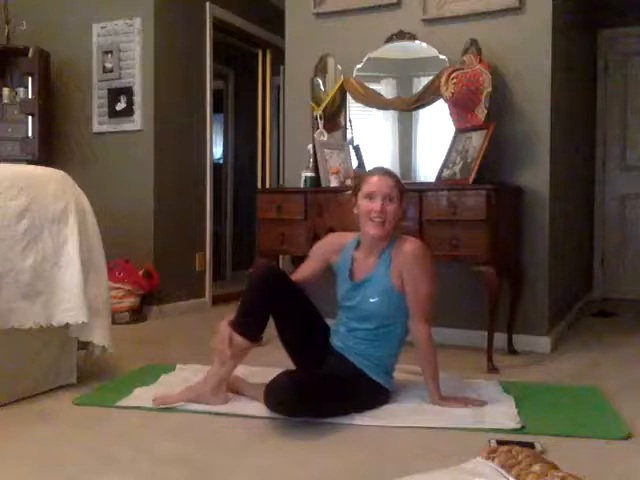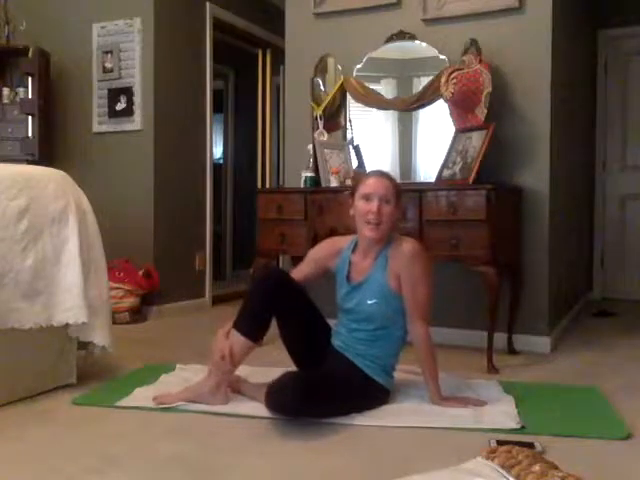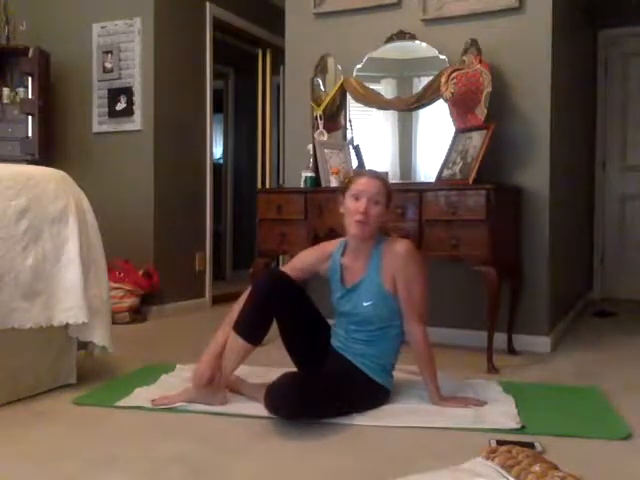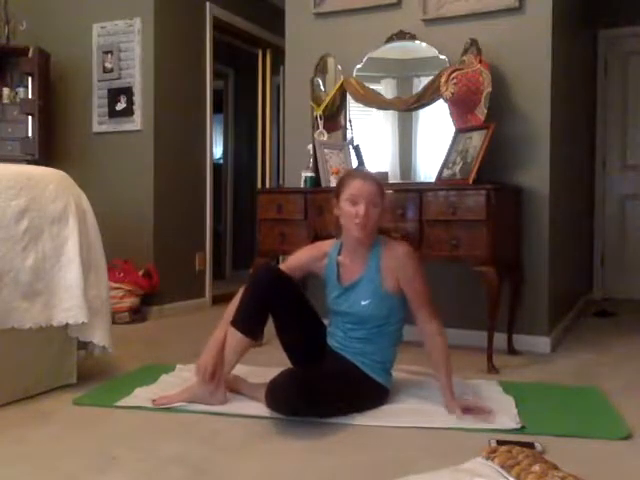
dt=0.7s
person 1, frame 1
left shoulder: (410, 253)
right shoulder: (336, 245)
left elbow: (420, 327)
right elbow: (290, 285)
left wrist: (436, 396)
right wrist: (233, 320)
left hip: (365, 381)
right hip: (328, 351)
left knee: (286, 391)
right knee: (267, 277)
left ankle: (236, 384)
right ankle: (213, 383)
person 1, frame 2
left shoulder: (407, 253)
right shoulder: (335, 249)
left elbow: (418, 328)
right elbow: (272, 288)
left wrist: (436, 396)
right wrist: (227, 331)
left hip: (366, 380)
right hip: (329, 352)
left knee: (288, 393)
right knee: (271, 278)
left ankle: (236, 384)
right ankle: (214, 383)
person 1, frame 3
left shoulder: (399, 254)
right shoulder: (326, 255)
left elbow: (416, 329)
right elbow: (254, 295)
left wrist: (436, 396)
right wrist: (213, 352)
left hip: (366, 380)
right hip: (329, 353)
left knee: (287, 396)
right knee: (271, 282)
left ankle: (234, 384)
right ankle: (215, 382)
person 1, frame 4
left shoulder: (397, 256)
right shoulder: (320, 255)
left elbow: (430, 324)
right elbow: (250, 292)
left wrist: (448, 394)
right wrist: (215, 343)
left hip: (363, 380)
right hip: (324, 352)
left knee: (288, 391)
right knee: (266, 277)
left ankle: (233, 385)
right ankle: (212, 383)
